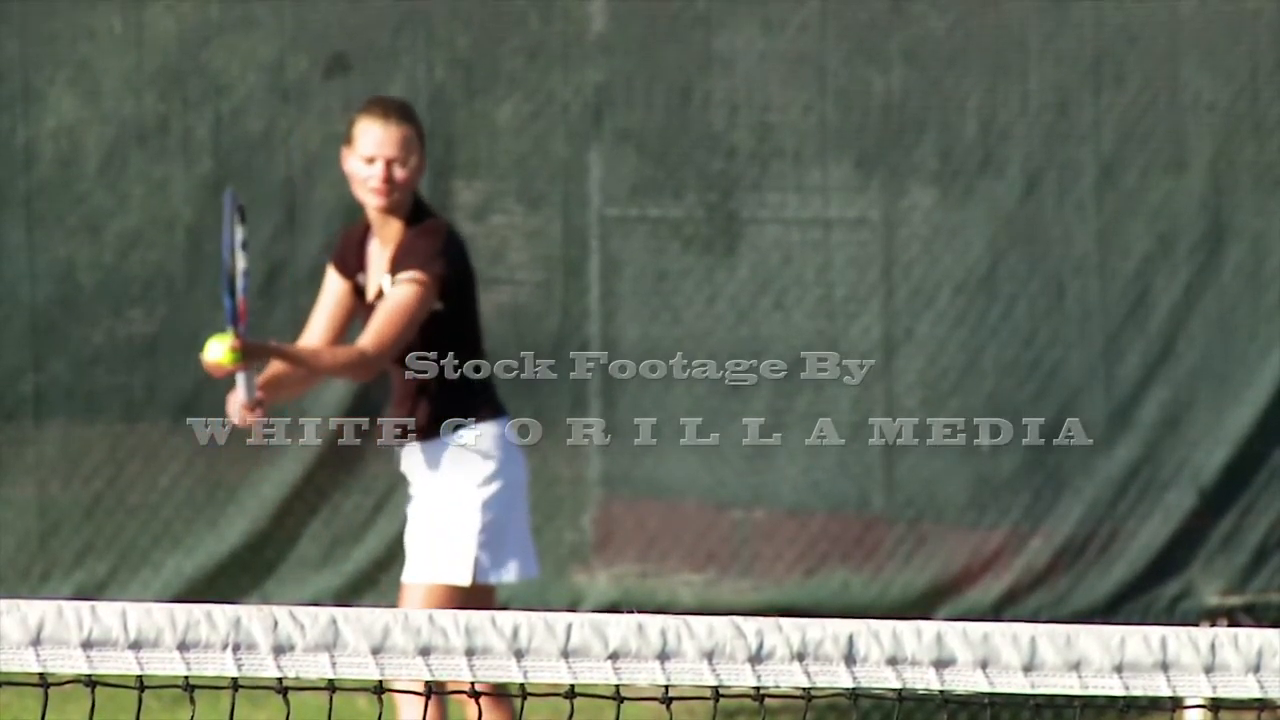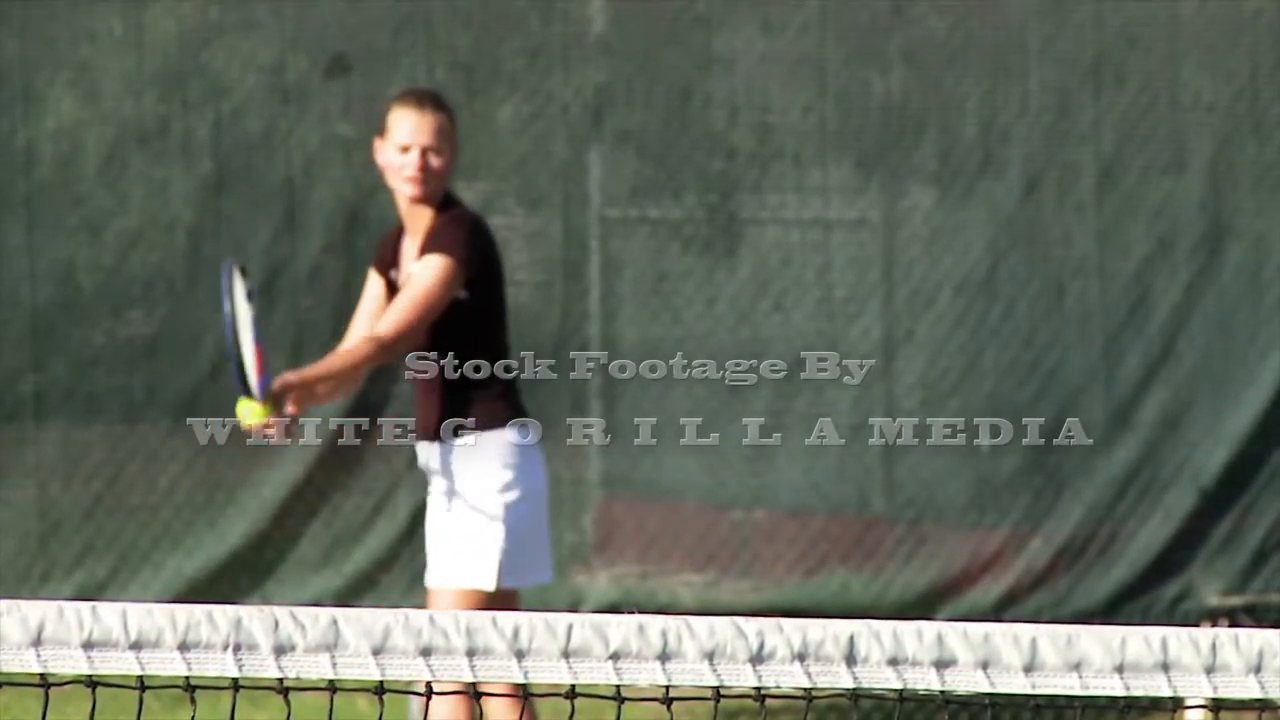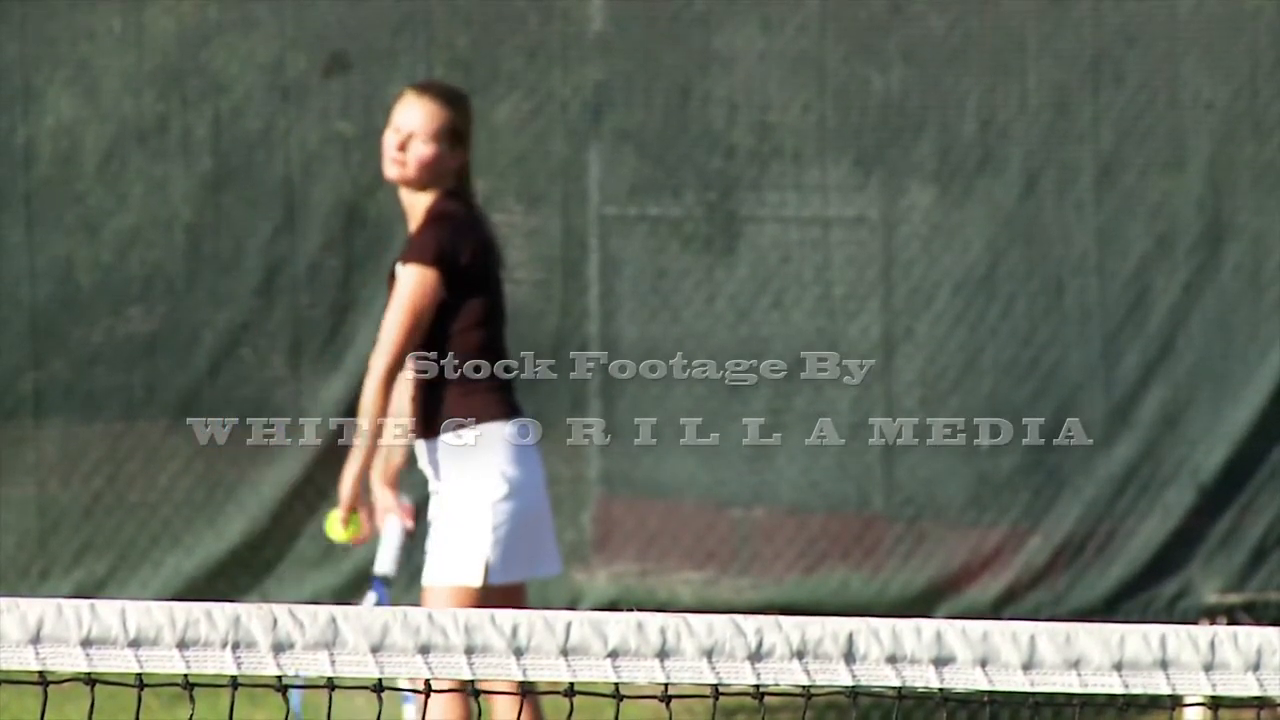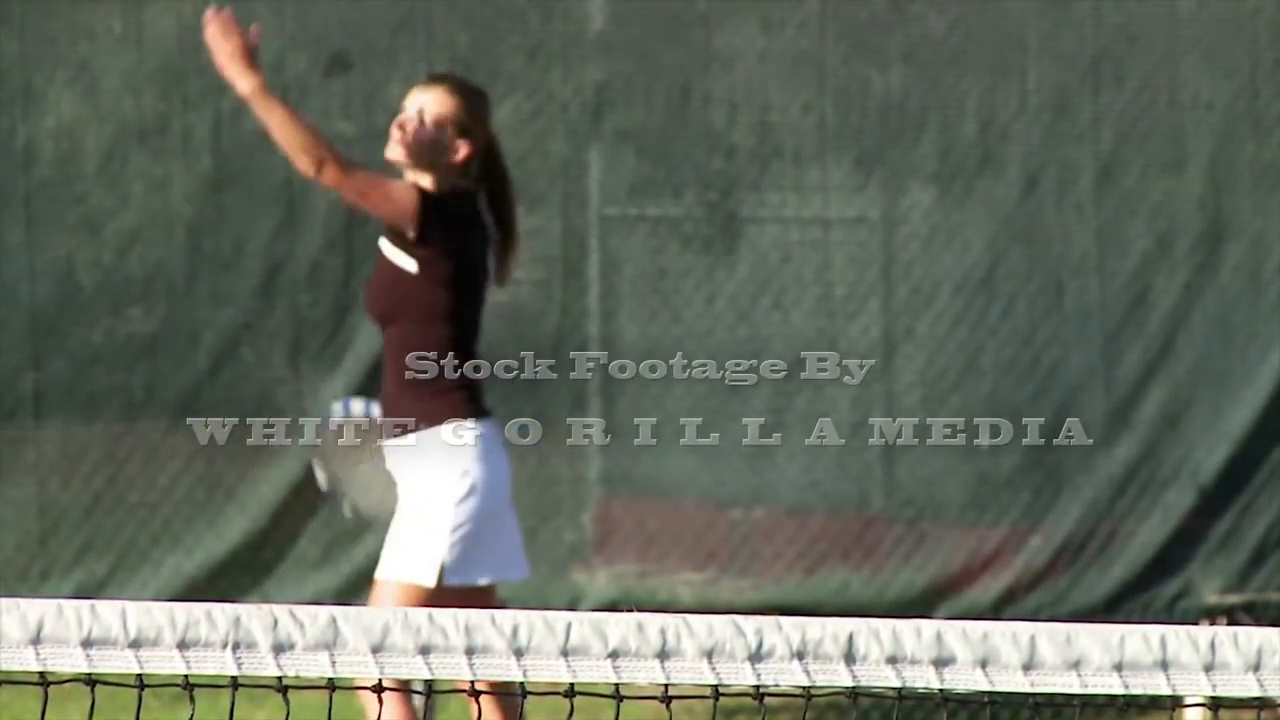
dt=0.5s
person 1, frame 1
left shoulder: (433, 246)
right shoulder: (356, 247)
left elbow: (364, 358)
right elbow: (310, 352)
left wrist: (264, 349)
right wrist: (255, 390)
left hip: (467, 459)
right hip: (432, 461)
person 1, frame 2
left shoulder: (460, 236)
right shoulder: (396, 245)
left elbow: (383, 343)
right elbow: (354, 354)
left wrist: (290, 382)
right wrist: (296, 393)
left hip: (487, 461)
right hip: (453, 464)
person 1, frame 3
left shoulder: (440, 235)
right shoulder: (435, 228)
left elbow: (387, 359)
right elbow: (416, 364)
left wrist: (355, 474)
right wrist: (388, 470)
left hip: (479, 457)
right hip: (459, 460)
person 1, frame 4
left shoulder: (433, 213)
right shoulder: (445, 219)
left elbow: (325, 167)
left wrist: (250, 82)
left hip: (445, 460)
right hip: (441, 460)
